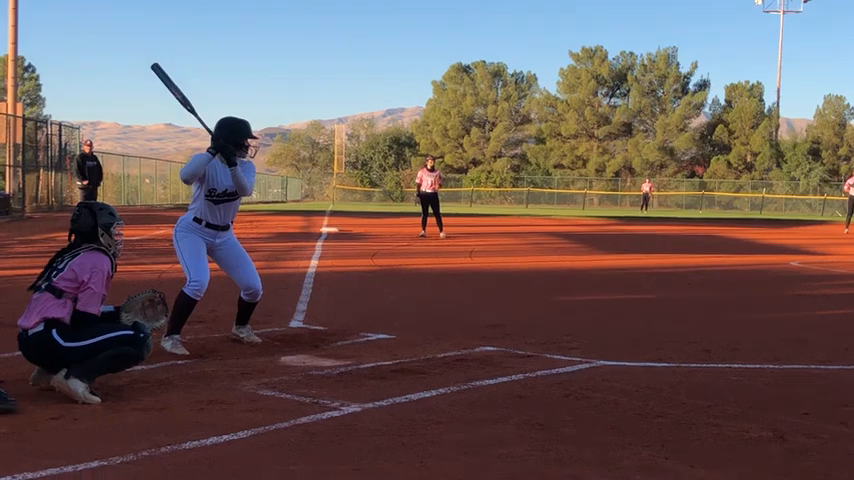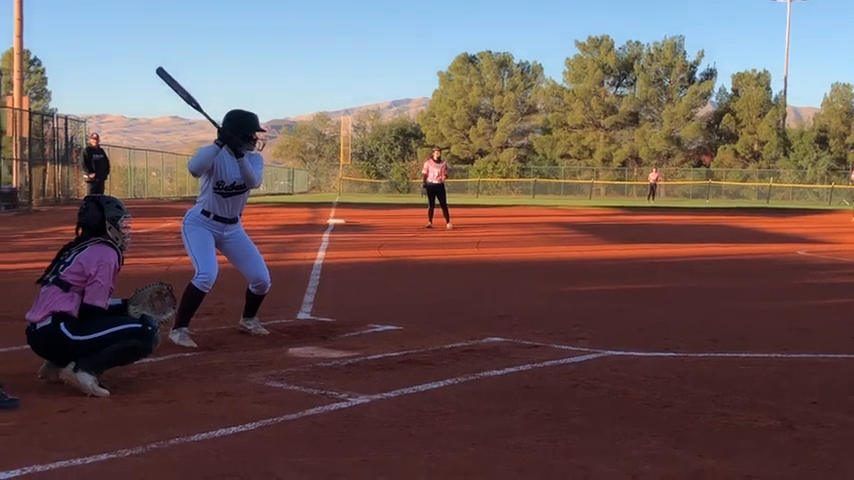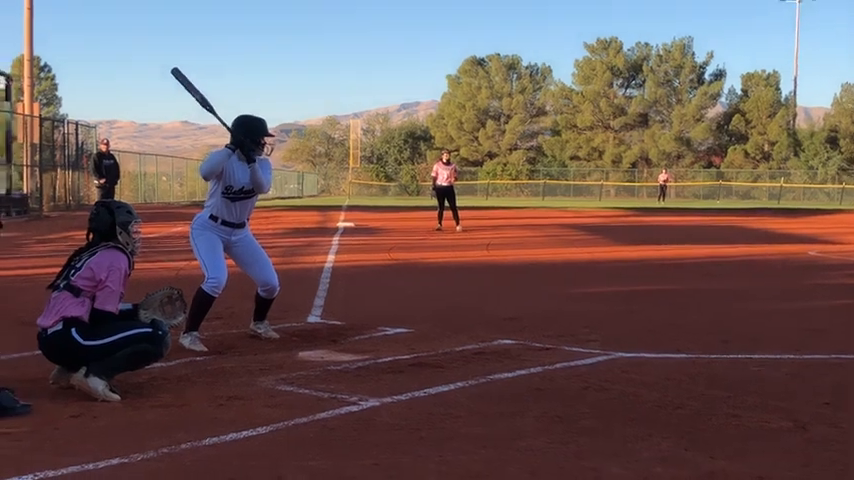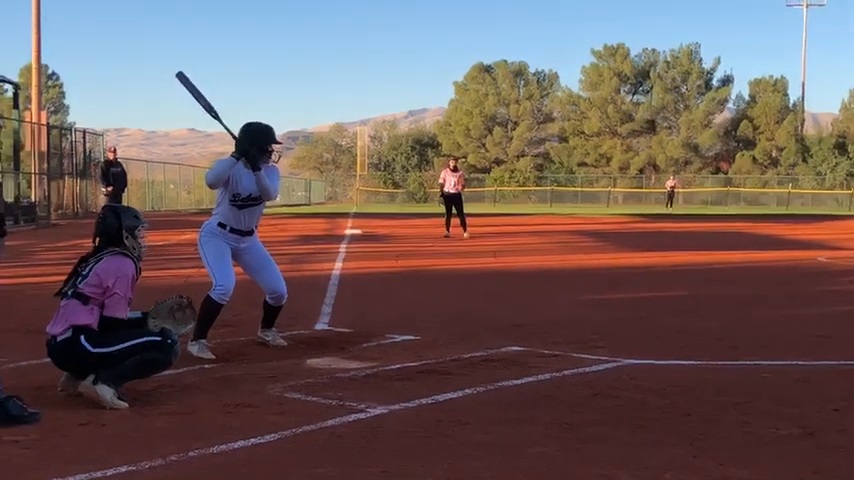
dt=0.3s
person 1, frame 1
left shoulder: (247, 166)
right shoulder: (206, 162)
left elbow: (245, 190)
right elbow: (186, 177)
left wrist: (232, 163)
right wrist: (212, 151)
left hip: (224, 235)
right hip: (192, 230)
left knee: (253, 286)
right knee: (198, 282)
left ankle: (241, 327)
right ankle: (171, 336)
person 1, frame 2
left shoulder: (254, 158)
right shoulder: (214, 154)
left elbow: (253, 183)
right elbow: (194, 169)
left wrist: (239, 154)
right wrist: (219, 143)
left hip: (232, 227)
right hip: (200, 223)
left knee: (262, 279)
right knee: (207, 275)
left ankle: (248, 319)
right ankle: (179, 329)
person 1, frame 3
left shoulder: (263, 163)
right shoulder: (222, 158)
left elbow: (262, 188)
right elbow: (206, 173)
left wrist: (251, 160)
right wrist: (232, 147)
left hip: (240, 232)
right hip: (208, 228)
left knee: (271, 283)
right knee: (216, 279)
left ankle: (258, 323)
right ankle: (189, 333)
person 1, frame 4
left shoulder: (270, 170)
right shoulder: (229, 166)
left elbow: (269, 195)
right elbow: (211, 182)
left wrist: (256, 168)
right wrist: (236, 156)
left hip: (248, 239)
right hip: (216, 235)
left knee: (278, 290)
right knee: (224, 286)
left ankle: (266, 330)
right ankle: (197, 341)
person 2, frame 1
left shoulder: (72, 254)
right shoulder: (99, 260)
right elbow: (83, 319)
left wrist: (121, 312)
left hip: (32, 339)
right hip: (49, 340)
right knee: (139, 339)
left ankle: (50, 370)
right ankle: (75, 376)
person 2, frame 2
left shoulder: (80, 247)
right shoulder: (106, 253)
right elbow: (90, 313)
left wrist: (128, 305)
left hip: (40, 333)
right hip: (56, 334)
right knee: (147, 332)
left ankle: (59, 364)
right ankle: (84, 369)
person 2, frame 3
left shoulder: (91, 253)
right shoulder: (116, 258)
right elbow: (101, 317)
left wrist: (138, 310)
left hip: (51, 338)
right hip: (68, 339)
left knee: (126, 325)
right knee: (158, 336)
left ankle: (71, 369)
right ankle: (95, 374)
person 2, frame 4
left shoulder: (97, 259)
right shoulder: (123, 264)
right elbow: (110, 323)
left wrist: (146, 318)
left hip: (60, 345)
right hip: (77, 346)
left knee: (133, 332)
right knee: (167, 344)
left ankle: (79, 376)
right ankle: (103, 381)
